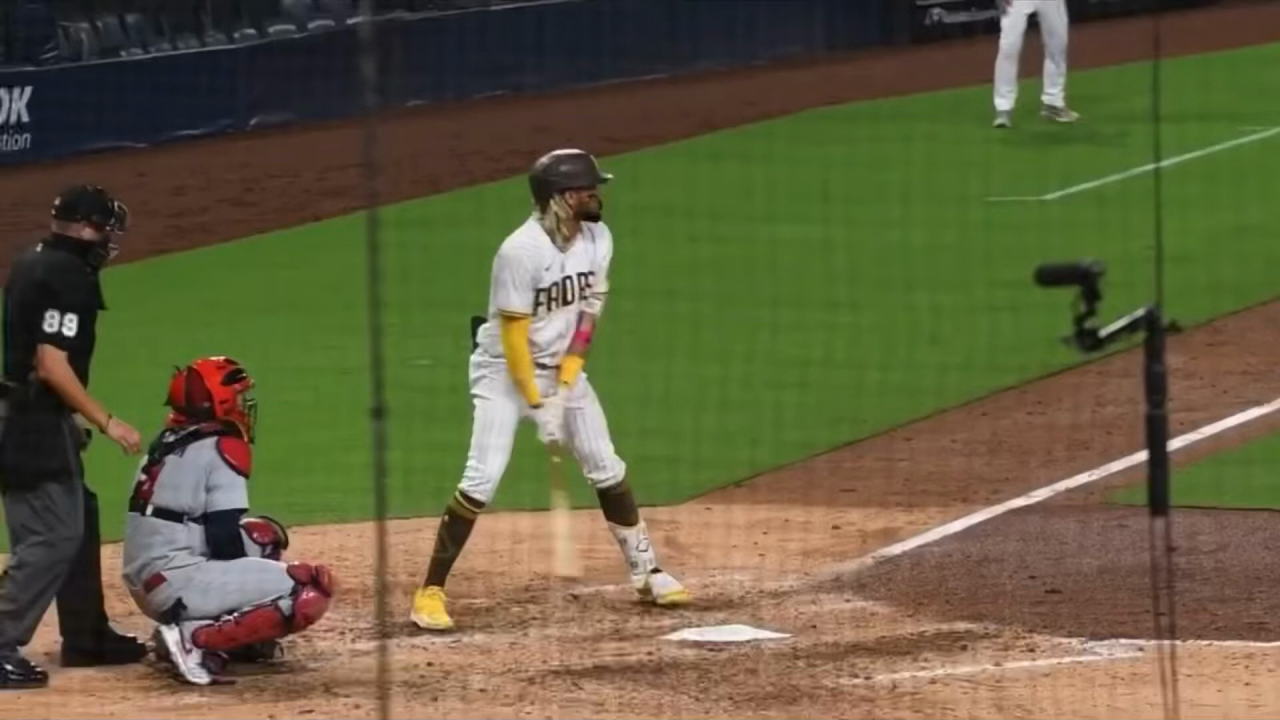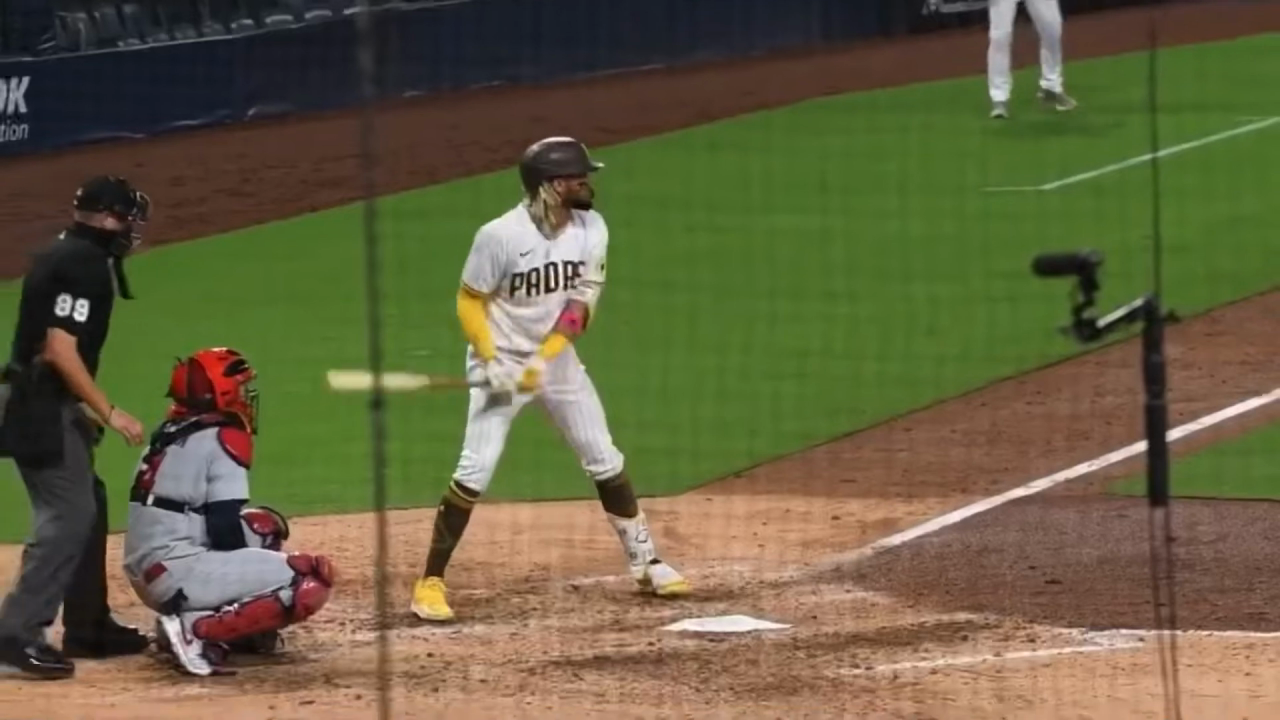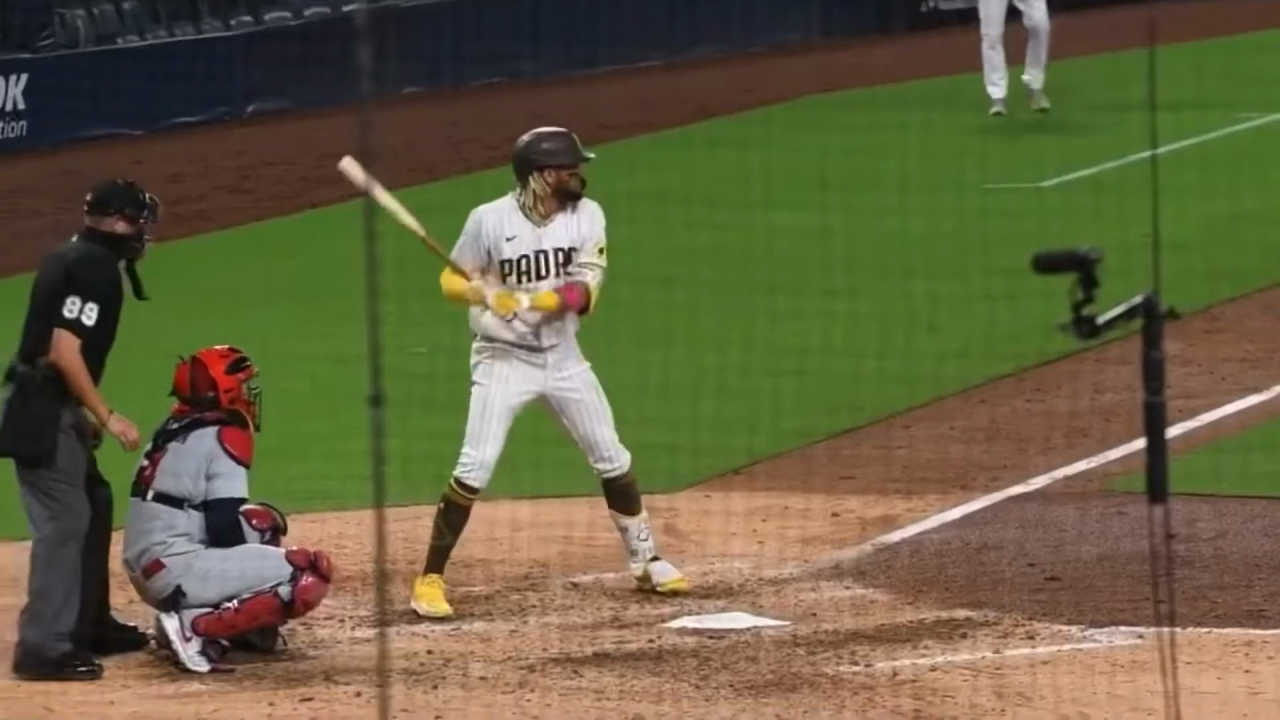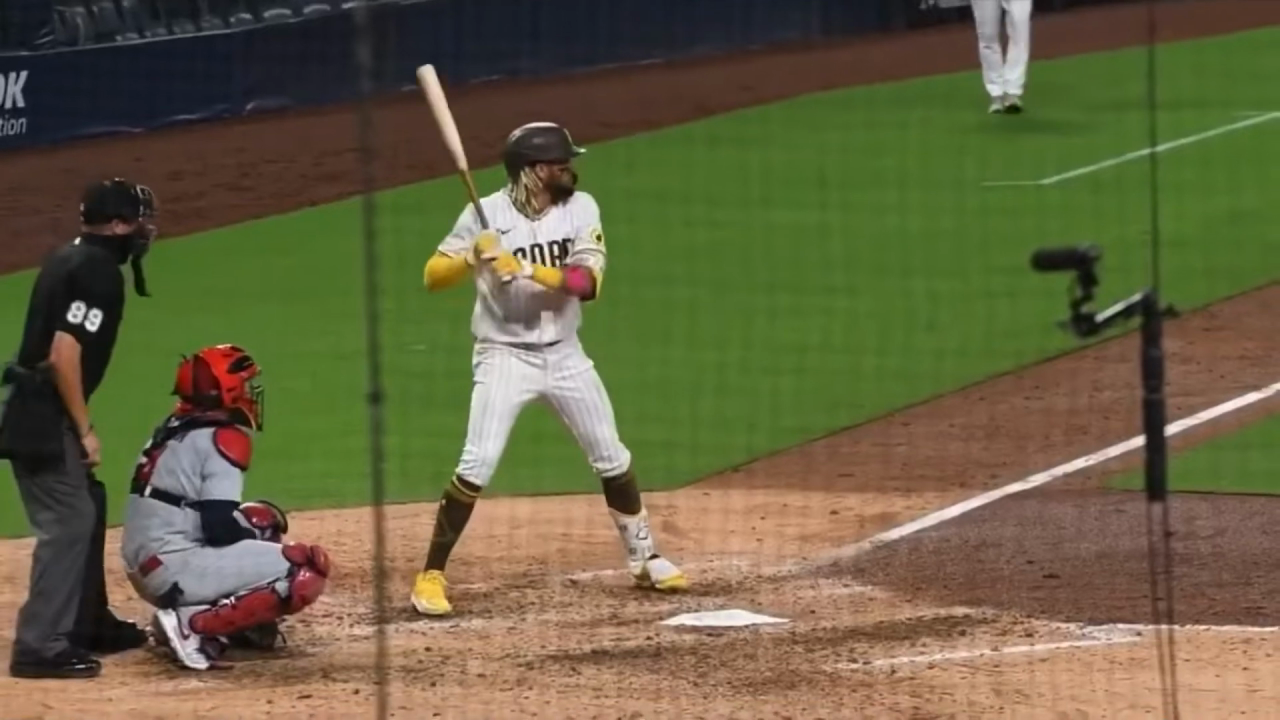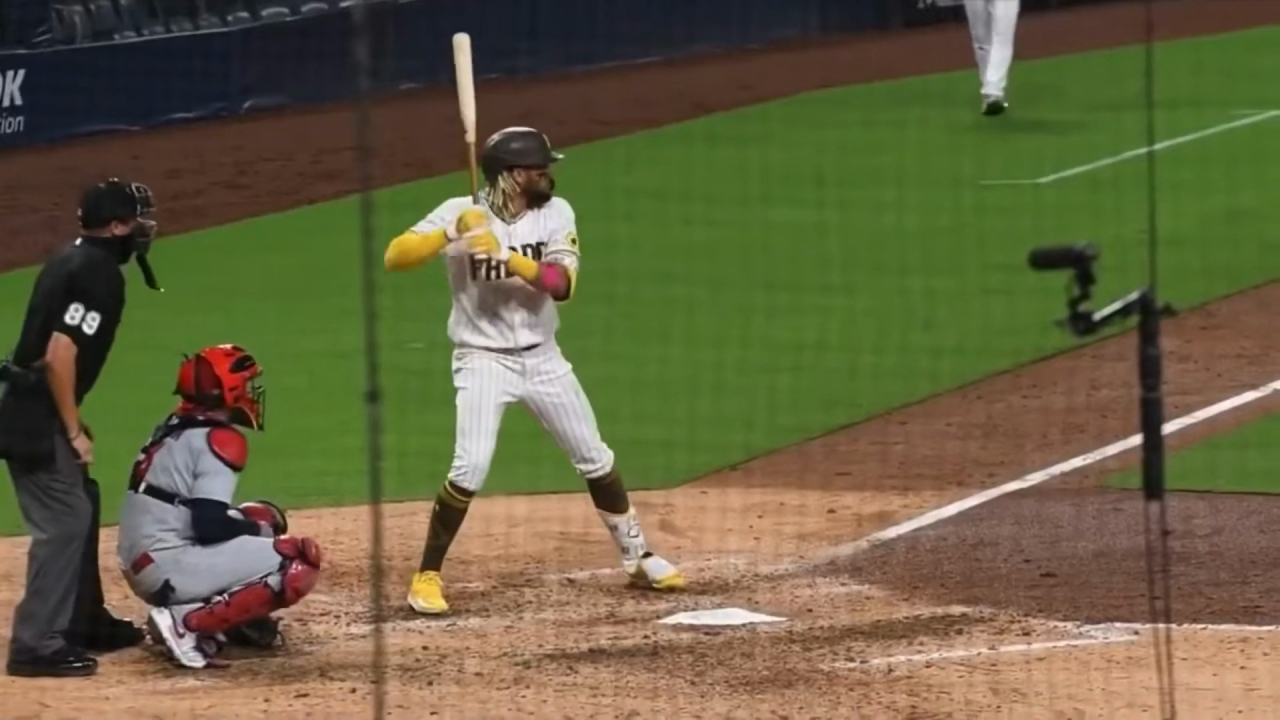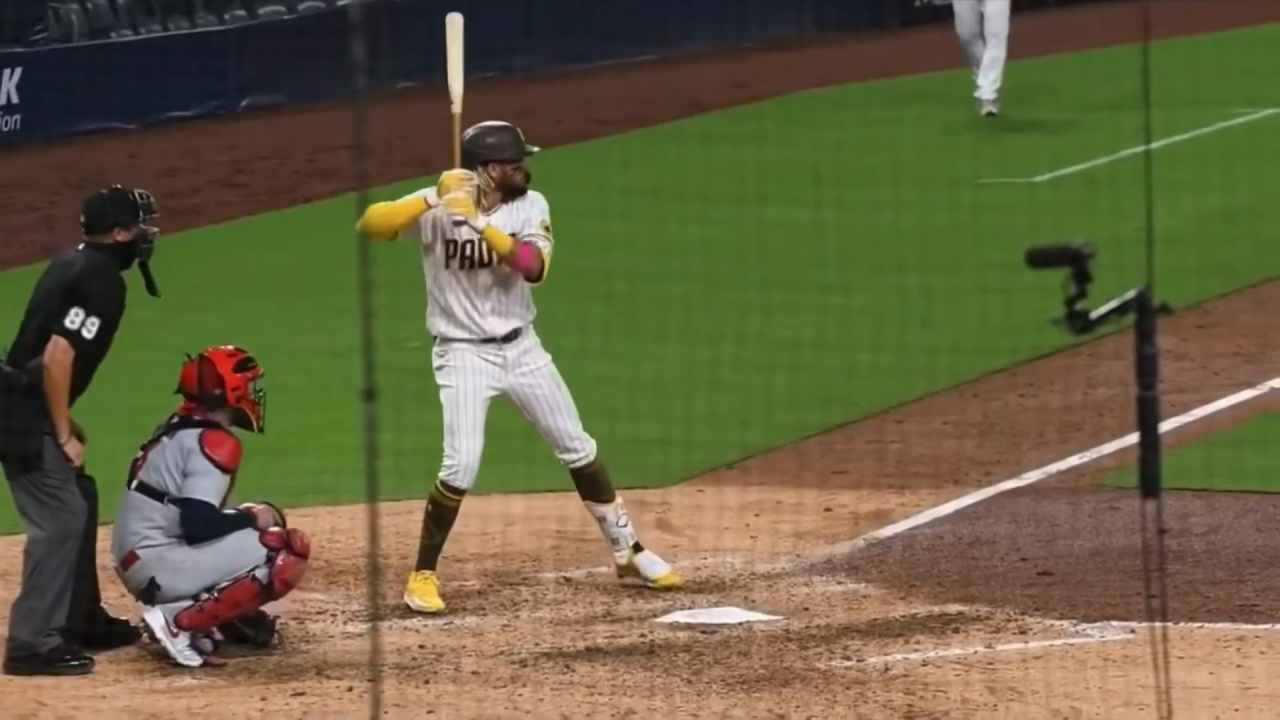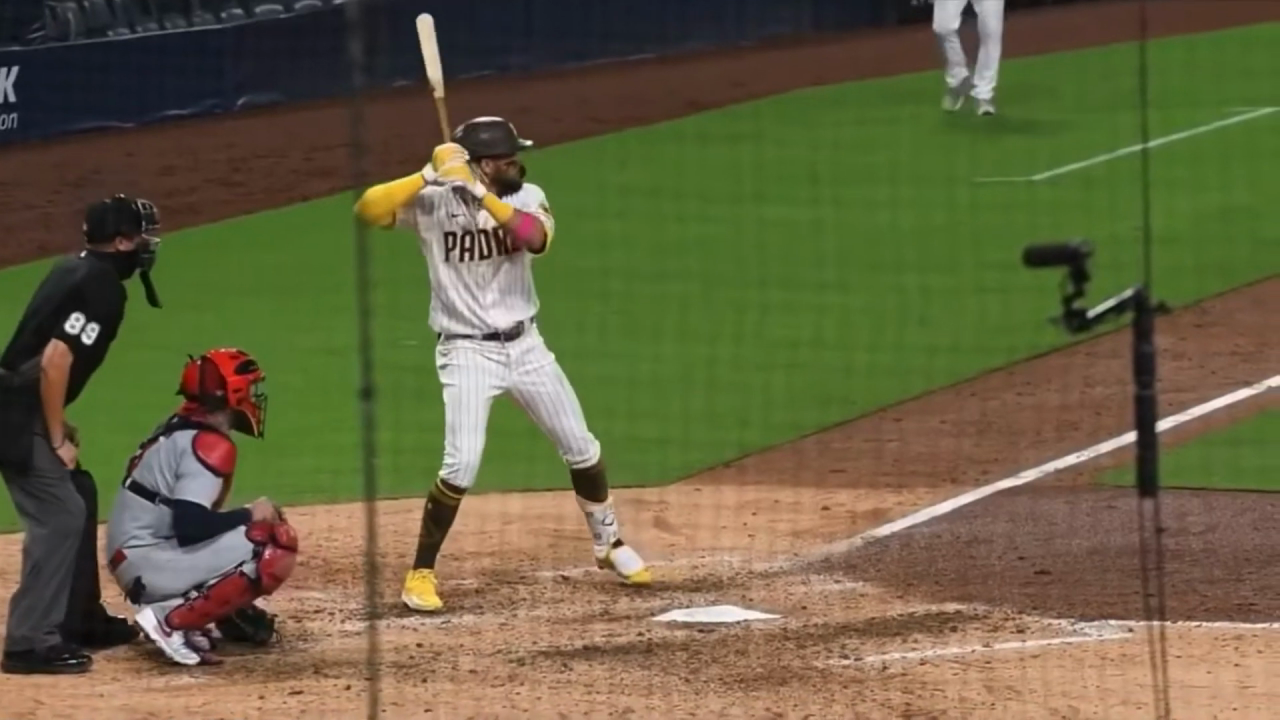
dt=0.2s
person 1, frame 1
right shoulder: (66, 274)
right elbow: (51, 365)
left wrist: (71, 418)
right wrist: (107, 421)
left knee: (78, 524)
right knee: (53, 537)
left ankle: (86, 637)
person 1, frame 2
left shoulder: (62, 253)
right shoulder: (82, 262)
right elbow: (59, 349)
left wrist: (83, 410)
right wrist: (109, 411)
left hip: (49, 407)
right hip: (44, 411)
left knee: (87, 510)
right knee: (67, 518)
left ankle: (88, 627)
person 1, frame 3
left shoulder: (72, 255)
right shoulder: (93, 265)
right elbow: (64, 350)
left wrist: (88, 415)
right wrist: (108, 415)
left hip: (49, 409)
right hip: (46, 412)
left knee: (92, 509)
right knee: (64, 520)
left ankle: (91, 625)
right ankle: (43, 646)
person 1, frame 4
left shoulder: (71, 258)
right shoulder: (97, 270)
right elbow: (63, 354)
left wrist: (76, 425)
right wrist: (84, 429)
right hip: (44, 413)
left knee: (87, 510)
right knee: (67, 522)
left ankle: (89, 623)
person 1, frame 5
left shoulder: (73, 259)
right shoulder: (98, 273)
right elbow: (59, 355)
left wrist: (69, 423)
right wrist: (74, 431)
left knee: (82, 507)
right knee: (62, 521)
left ankle: (85, 622)
person 1, frame 6
left shoulder: (75, 263)
right shoulder: (100, 279)
right elbow: (56, 357)
left wrist: (61, 423)
right wrist: (64, 434)
left knee: (78, 504)
right knee: (59, 519)
left ankle: (82, 620)
person 1, frame 7
left shoulder: (77, 269)
right shoulder: (100, 286)
right elbow: (54, 361)
left wrist: (56, 427)
right wrist: (57, 438)
left knee: (78, 501)
right knee: (59, 518)
left ankle: (81, 619)
person 2, frame 1
left shoulder: (598, 239)
right shoulder: (521, 250)
left elbow: (587, 317)
right elbow: (513, 338)
left wrist: (564, 390)
right wrist: (537, 407)
left hip: (563, 368)
right hip: (504, 371)
left knee: (607, 468)
right knee: (483, 478)
left ankle: (646, 572)
right ankle: (432, 589)
person 2, frame 2
left shoulder: (591, 228)
right shoulder: (500, 235)
left elbow: (581, 309)
right elbow: (469, 302)
left wrist: (543, 362)
right wrist: (488, 360)
left hip: (556, 359)
right hip: (499, 362)
left knee: (604, 459)
right knee: (476, 468)
left ankle: (644, 563)
right ankle: (431, 580)
person 2, frame 3
left shoulder: (587, 215)
right shoulder: (488, 219)
left elbow: (584, 295)
right elbow: (449, 280)
left wrist: (524, 299)
right wrist: (474, 290)
left hip: (562, 355)
right hip: (502, 357)
left knee: (611, 456)
right knee: (475, 465)
left ankle: (645, 561)
right ankle: (431, 577)
person 2, frame 4
left shoulder: (581, 208)
right shoulder: (484, 213)
left elbow: (587, 283)
right elbow: (432, 277)
left wrist: (525, 269)
right wrist: (469, 255)
left hip: (564, 354)
right hip: (504, 356)
left knee: (611, 457)
right knee: (478, 463)
left ankle: (644, 559)
right ankle: (431, 574)
person 2, frame 5
left shoulder: (557, 213)
right shoulder: (460, 214)
left elbow: (562, 285)
right elbow: (394, 257)
left wrist: (502, 251)
right wrist: (449, 231)
left hip: (542, 356)
right hip: (482, 360)
left knee: (594, 457)
right knee: (471, 468)
left ankle: (637, 557)
right ankle: (428, 574)
person 2, frame 6
left shoulder: (530, 205)
right shoulder: (435, 209)
left elbow: (534, 266)
right elbow: (370, 224)
left wrist: (479, 220)
right wrist: (433, 195)
left hip: (522, 348)
right hip: (464, 354)
left knee: (578, 448)
right knee: (461, 465)
left ankle: (627, 550)
right ankle: (423, 573)
person 2, frame 7
left shoulder: (526, 197)
right shoulder: (433, 203)
left elbow: (537, 237)
right elbow: (367, 208)
left wrist: (477, 191)
right wrist: (431, 173)
left hip: (525, 345)
right hip: (467, 352)
left knee: (580, 446)
right knee: (462, 464)
left ankle: (610, 546)
right ankle: (421, 572)
person 3, frame 1
left shoulder: (166, 443)
right shoulder: (224, 448)
right elbow: (223, 537)
right wrist: (245, 580)
left hip: (146, 584)
right hip: (178, 585)
left knee: (265, 535)
right knee: (314, 588)
right ankle: (194, 639)
person 3, frame 2
left shoulder: (167, 433)
right shoulder: (225, 438)
right elbow: (224, 527)
right wrist: (246, 572)
left hip: (147, 575)
right hip: (177, 575)
left knee: (265, 526)
right knee: (313, 578)
right ankle: (195, 630)
person 3, frame 3
left shoulder: (171, 430)
right shoulder: (226, 437)
right elbow: (223, 526)
right wrist: (245, 565)
left hip: (146, 572)
right hip: (177, 571)
left knee: (263, 522)
right knee: (312, 573)
right ankle: (194, 627)
person 3, frame 4
left shoulder: (173, 428)
right shoulder: (224, 437)
right elbow: (218, 526)
left wrist: (252, 536)
right wrist: (256, 539)
left hip: (145, 568)
right hip: (174, 570)
left knee: (265, 519)
right knee: (309, 568)
right ankle: (191, 624)
person 3, frame 5
left shoulder: (175, 427)
right shoulder: (222, 439)
right elbow: (209, 525)
left wrist: (255, 527)
right wrist: (256, 530)
left hip: (144, 564)
right hip: (166, 566)
left knee: (265, 518)
right knee: (302, 560)
right ankle: (187, 622)
person 3, frame 6
left shoulder: (179, 426)
right shoulder: (216, 440)
right elbow: (198, 524)
left wrist: (251, 519)
right wrist: (253, 520)
left hip: (141, 560)
right hip: (158, 564)
left knee: (265, 521)
right knee: (290, 551)
right ankle: (180, 620)
person 3, frame 7
left shoulder: (179, 428)
right shoulder: (210, 443)
right elbow: (190, 526)
left wrist: (251, 517)
right wrist: (249, 514)
left hip: (137, 560)
right hip: (147, 563)
left knee: (263, 522)
right knee: (277, 547)
left ankle: (203, 613)
right ankle: (171, 619)
